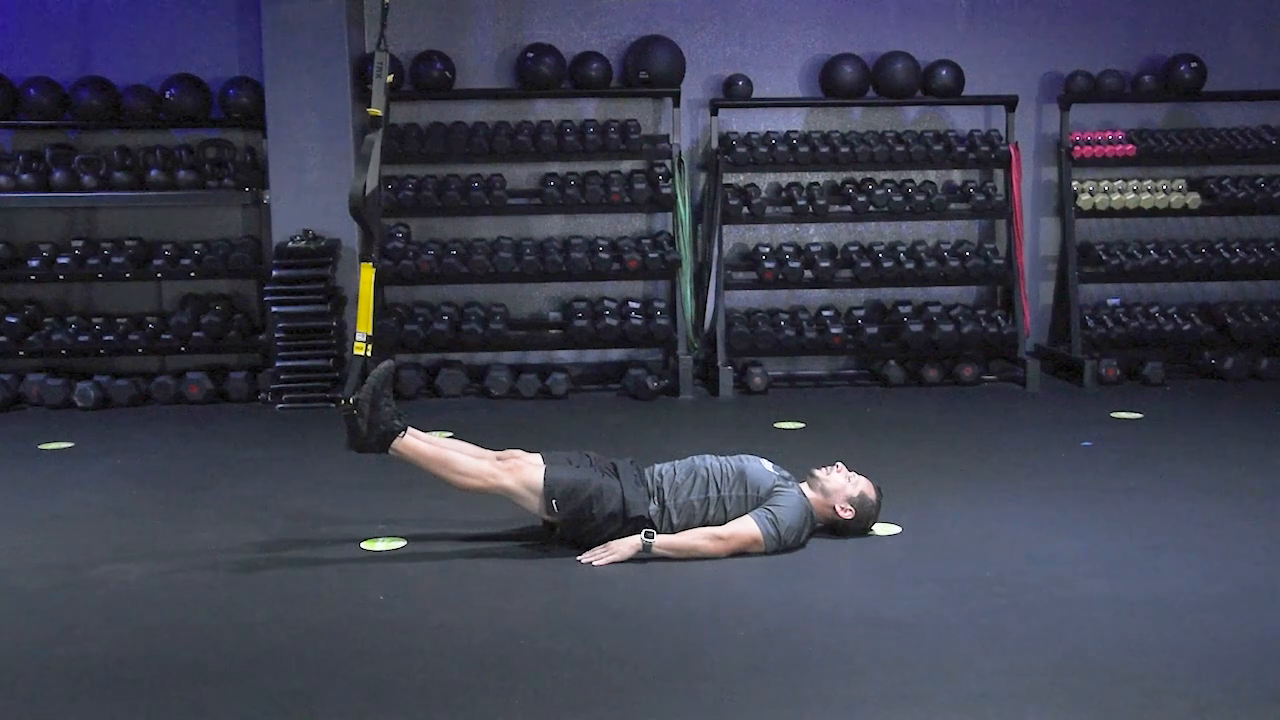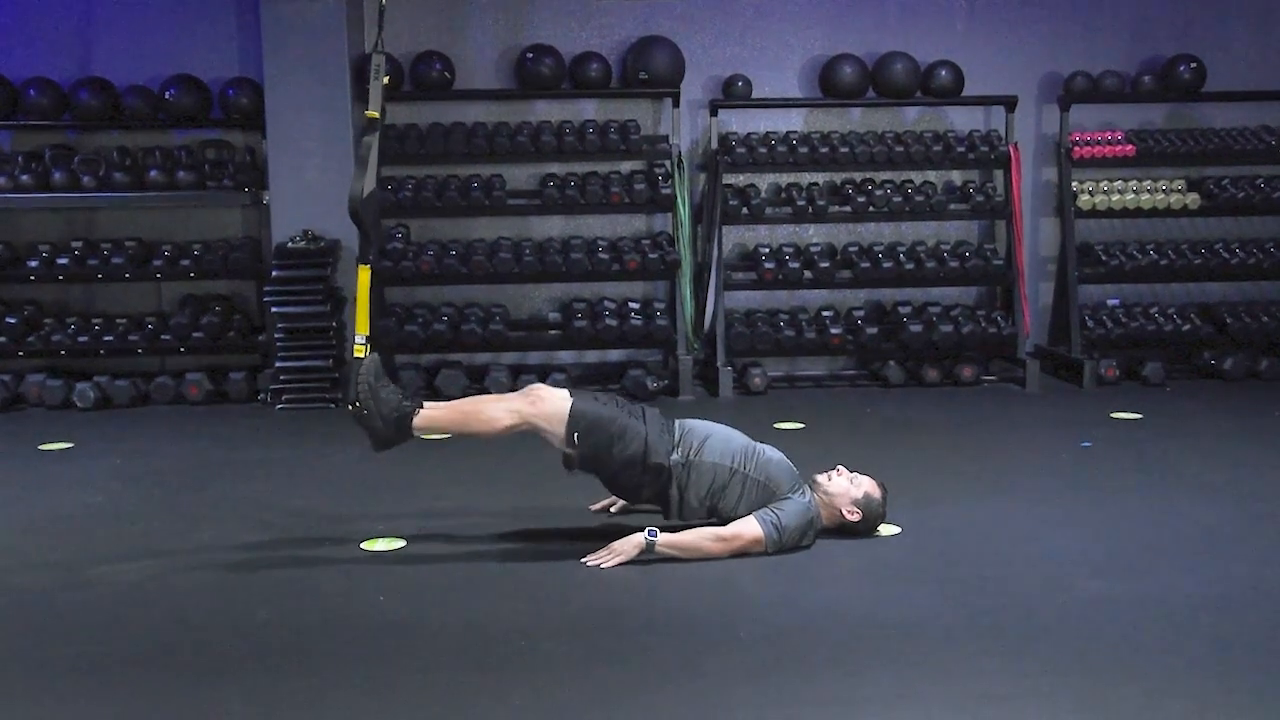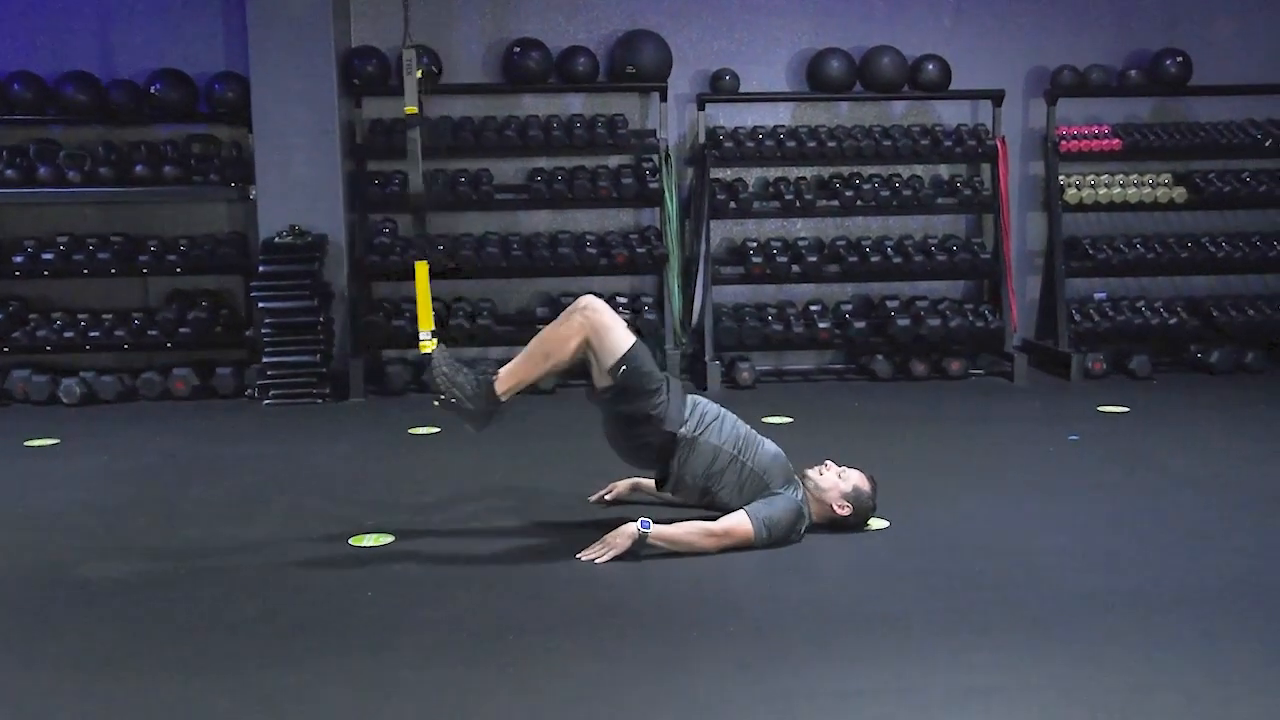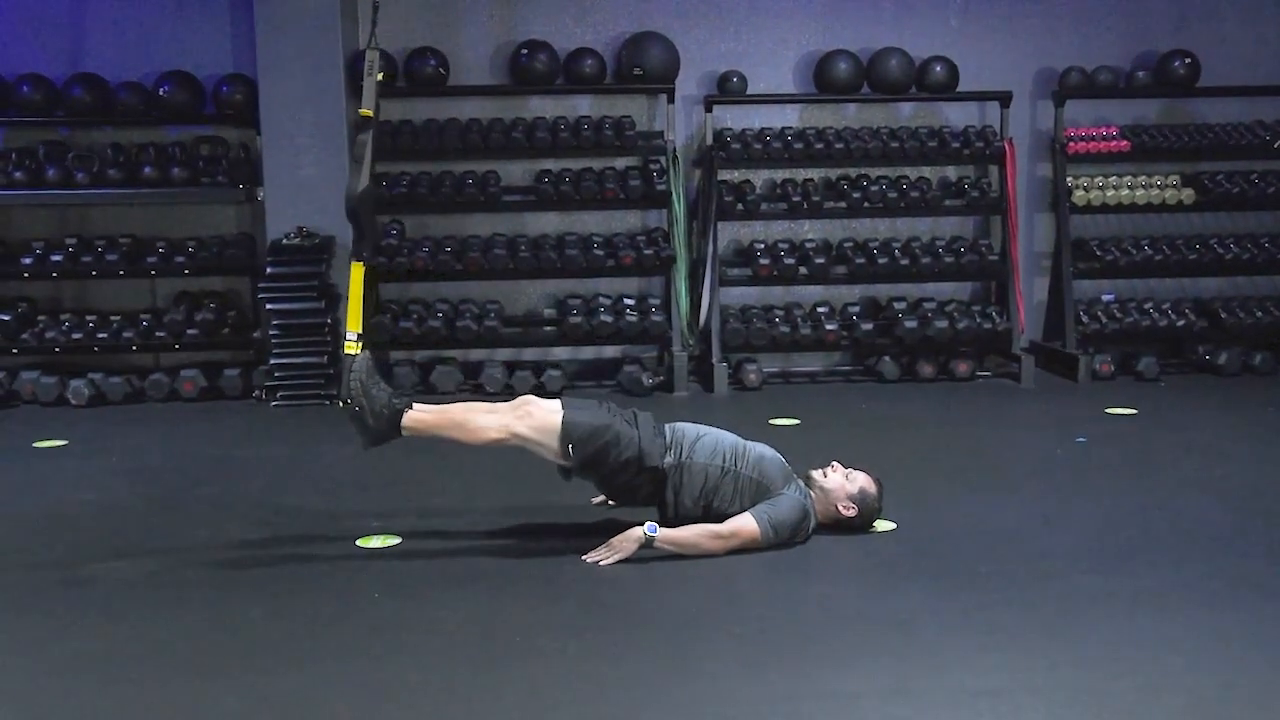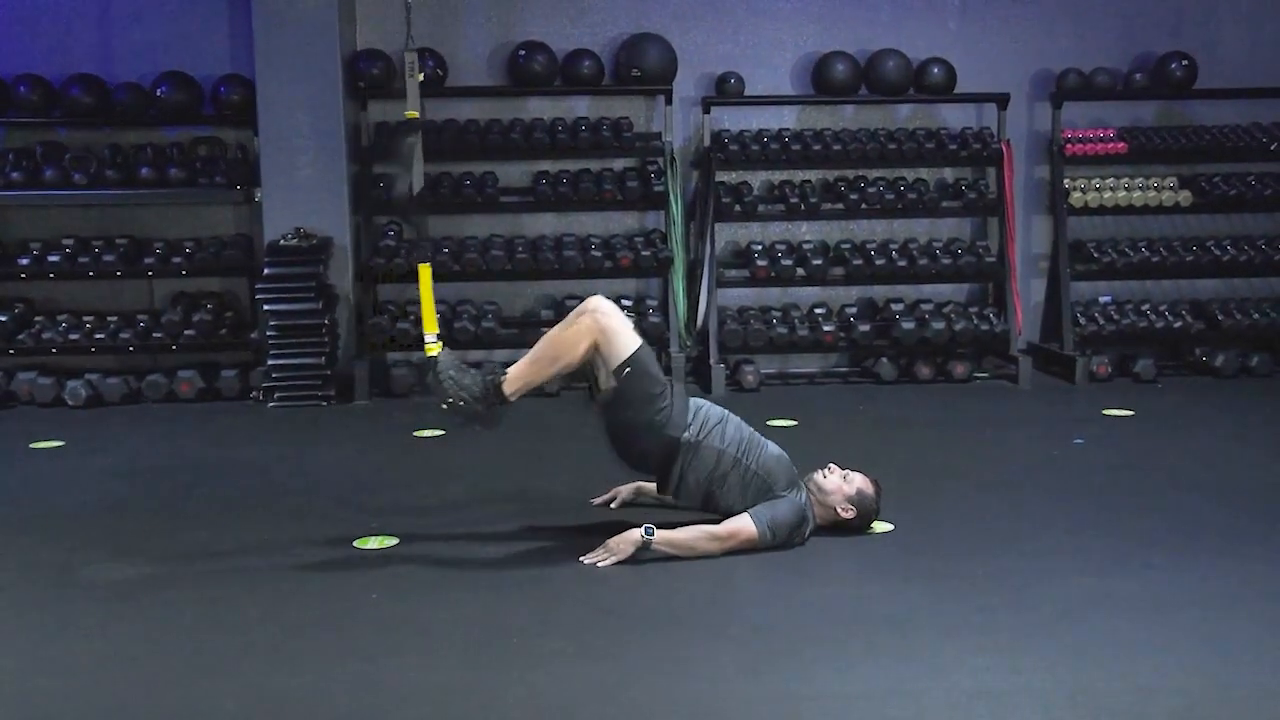
dt=1s
person 1, frame 1
left shoulder: (794, 514)
right shoulder: (781, 484)
left elbow: (723, 539)
left wrist: (639, 541)
left hip: (639, 509)
right hip: (641, 479)
left knee: (510, 476)
right knee: (512, 460)
left ankle: (390, 436)
right ankle: (392, 430)
person 1, frame 2
left shoulder: (801, 518)
right shoulder: (794, 489)
left elbow: (727, 540)
left wrist: (646, 541)
left hip: (661, 463)
right hip: (665, 442)
left knee: (535, 405)
right knee: (536, 398)
left ankle: (405, 421)
right ankle: (409, 415)
person 1, frame 3
left shoulder: (788, 515)
right shoulder: (788, 492)
left elbow: (718, 533)
left wrist: (640, 530)
left hip: (663, 430)
right hip: (676, 420)
left knee: (589, 313)
right knee: (590, 313)
left ankle: (489, 393)
right ankle: (494, 387)
person 1, frame 4
left shoulder: (795, 514)
right shoulder: (787, 483)
left elbow: (723, 536)
left wrist: (646, 534)
left hip: (653, 468)
right hip: (657, 444)
left knee: (520, 421)
right knee: (525, 409)
left ankle: (394, 419)
right ankle: (399, 413)
person 1, frame 5
left shoulder: (792, 517)
right shoulder: (791, 492)
left elbow: (722, 538)
left wrist: (643, 536)
right wrist: (643, 488)
left hip: (665, 435)
right hip: (679, 427)
left knee: (597, 313)
right knee: (595, 313)
left ankle: (492, 394)
right ankle: (496, 387)
